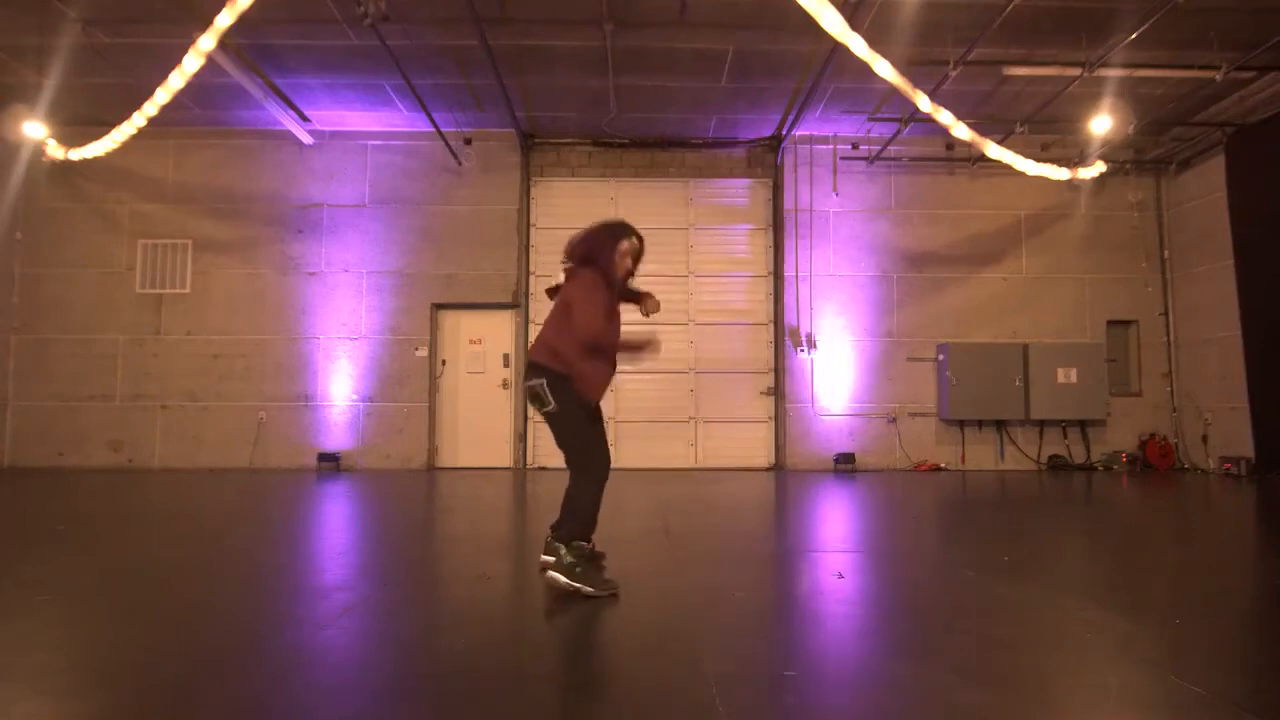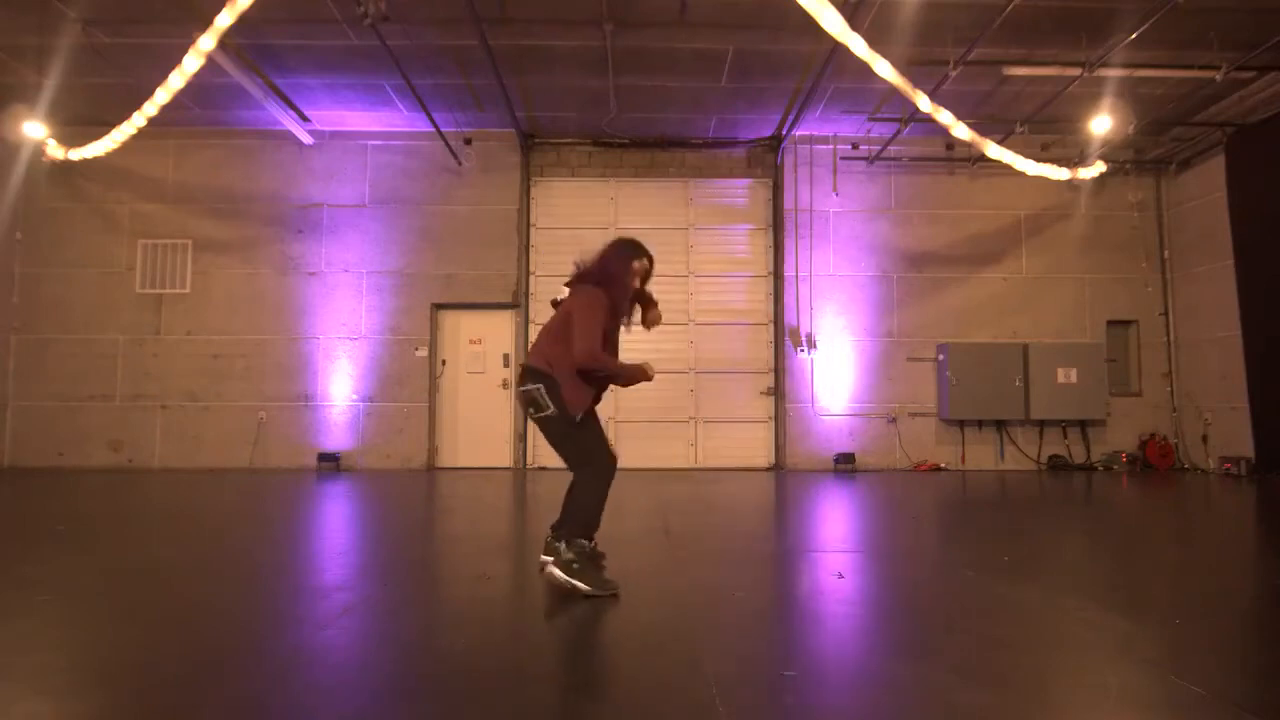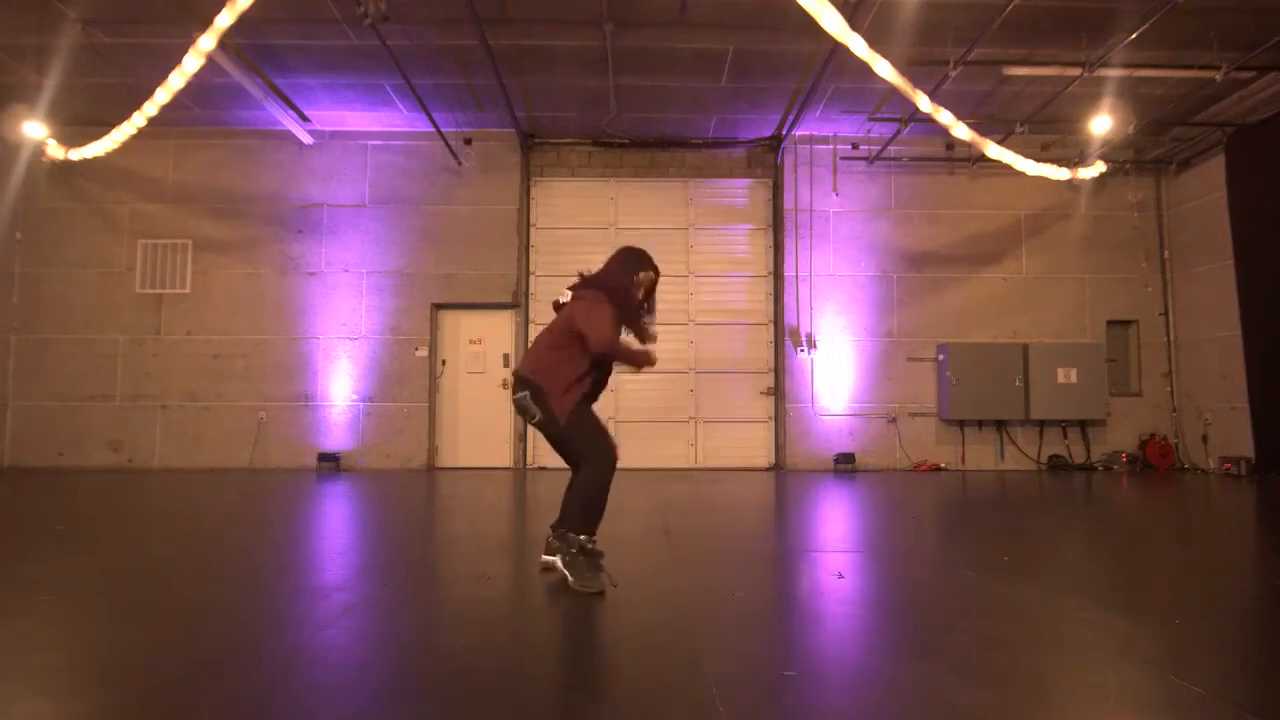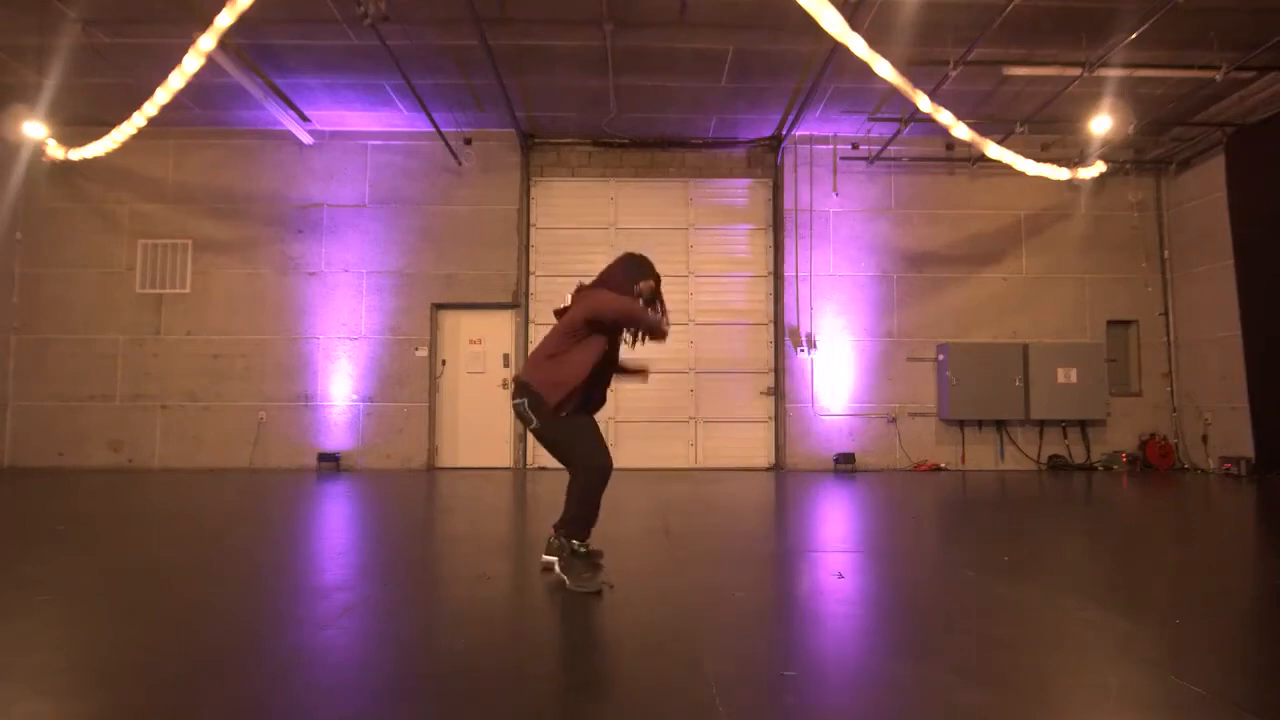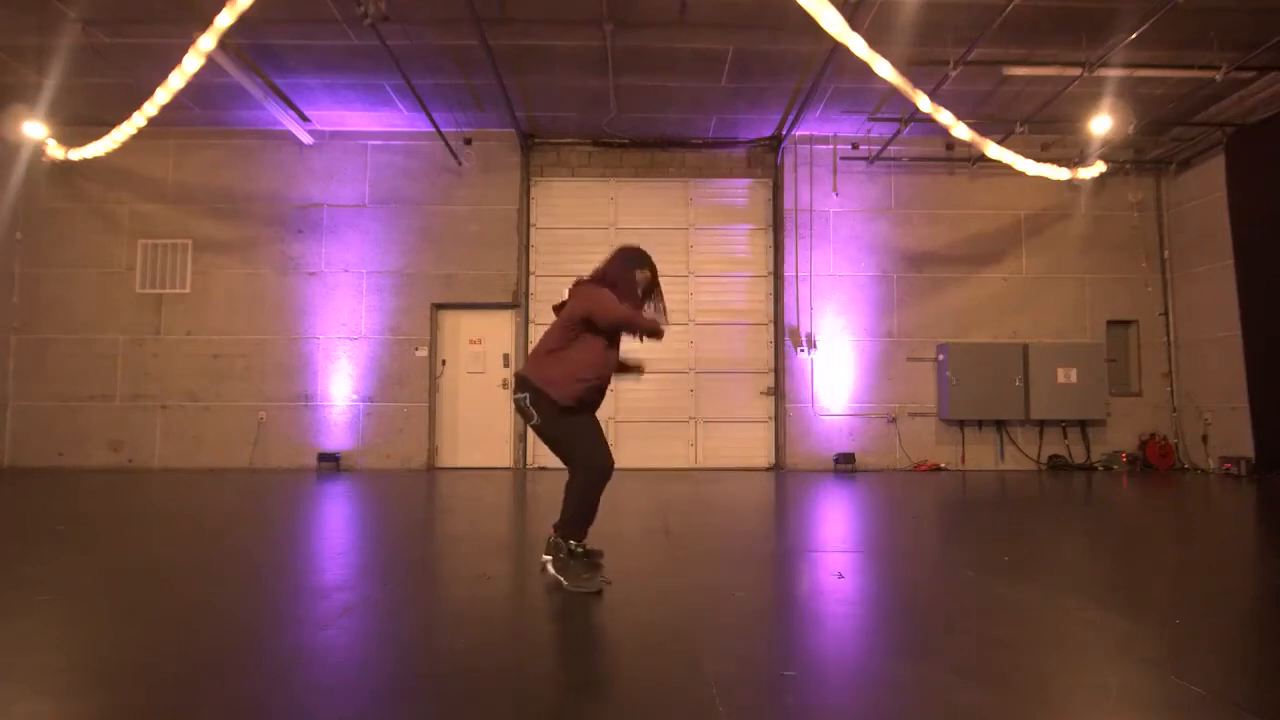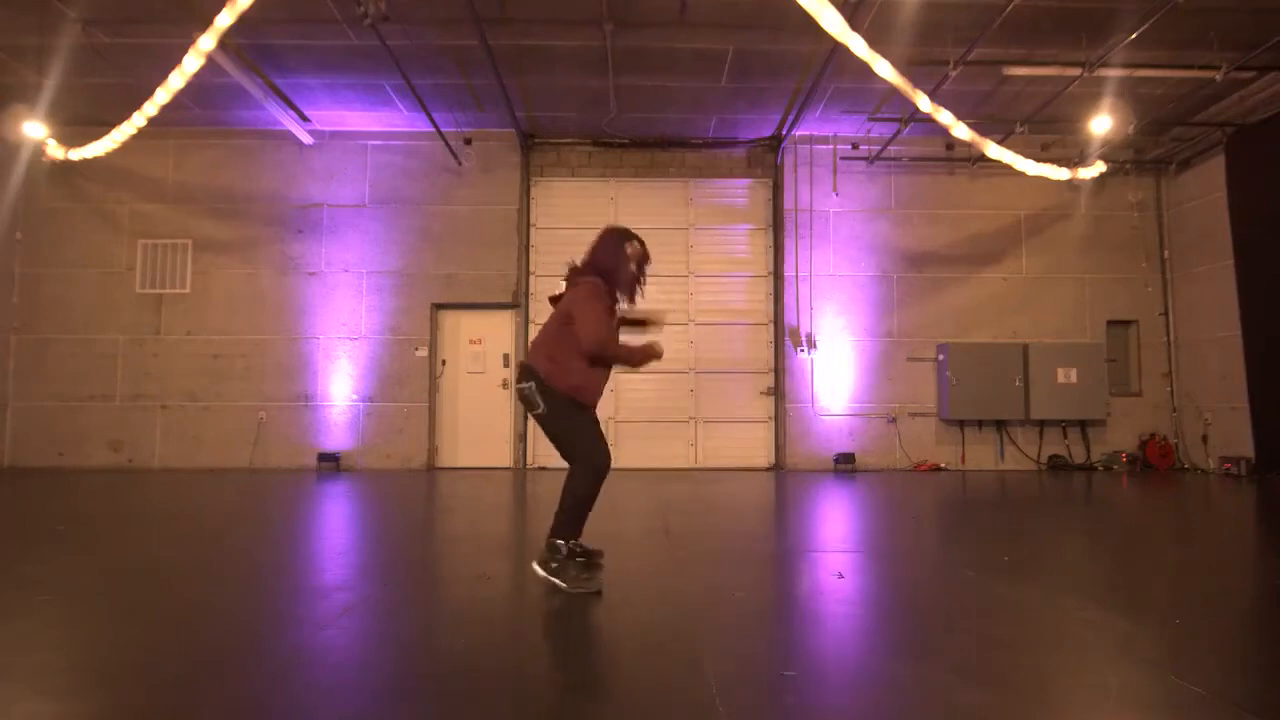
dt=0.1s
person 1, frame 1
left shoulder: (599, 287)
right shoulder: (588, 282)
left elbow: (611, 313)
right elbow: (592, 335)
left wrist: (643, 297)
right wrist: (636, 345)
left hip: (573, 383)
right hip: (555, 381)
left knee: (593, 465)
right knee: (592, 465)
left ankle: (559, 543)
right ankle: (571, 558)
person 1, frame 2
left shoulder: (605, 295)
right shoulder: (591, 298)
right elbow: (587, 357)
left wrist: (648, 305)
right wrist: (632, 373)
left hip: (566, 389)
right hip: (547, 386)
left knee: (591, 467)
right knee: (599, 463)
left ankle: (560, 544)
right ankle: (573, 555)
person 1, frame 3
left shoulder: (608, 302)
right shoulder: (594, 303)
right elbow: (602, 343)
left wrist: (641, 329)
right wrist: (640, 357)
left hip: (563, 393)
right hip: (542, 392)
left knee: (590, 464)
right knee: (600, 458)
left ankle: (560, 543)
right ankle: (574, 547)
person 1, frame 4
left shoulder: (602, 308)
right shoulder: (596, 300)
left elbow: (596, 359)
right elbow: (629, 310)
left wrist: (631, 370)
right wrist: (657, 326)
left hip: (566, 399)
right hip: (540, 397)
left knee: (593, 467)
right knee: (594, 465)
left ankle: (562, 544)
right ankle: (568, 553)
person 1, frame 5
left shoulder: (601, 305)
right shoulder: (593, 296)
right elbow: (622, 315)
left wrist: (627, 365)
right wrist: (652, 325)
left hip: (567, 396)
right hip: (542, 393)
left knee: (594, 466)
right knee: (595, 465)
left ankle: (562, 544)
right ankle: (565, 553)
person 1, frame 6
left shoulder: (601, 291)
right shoulder: (589, 288)
left elbow: (602, 334)
right elbow: (594, 344)
left wrist: (643, 322)
right wrist: (640, 353)
left hip: (566, 387)
right hip: (545, 385)
left knee: (593, 463)
right knee: (591, 462)
left ankle: (564, 543)
right ankle: (554, 555)
